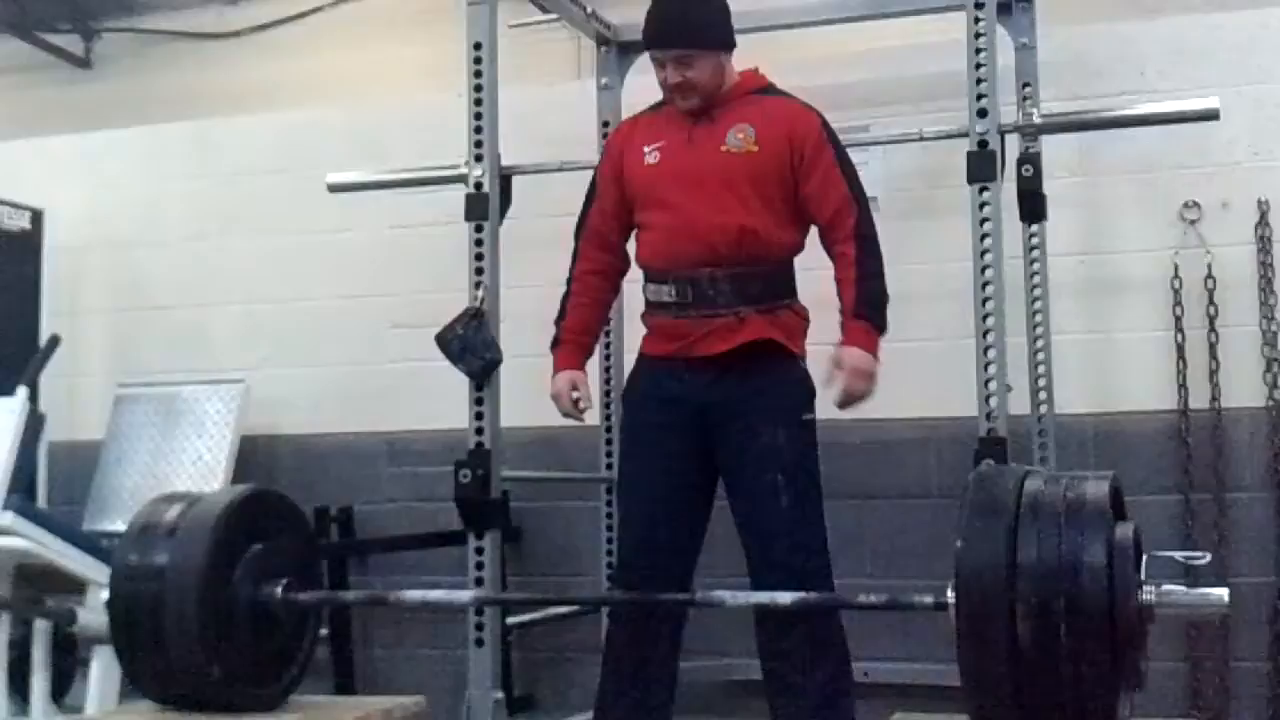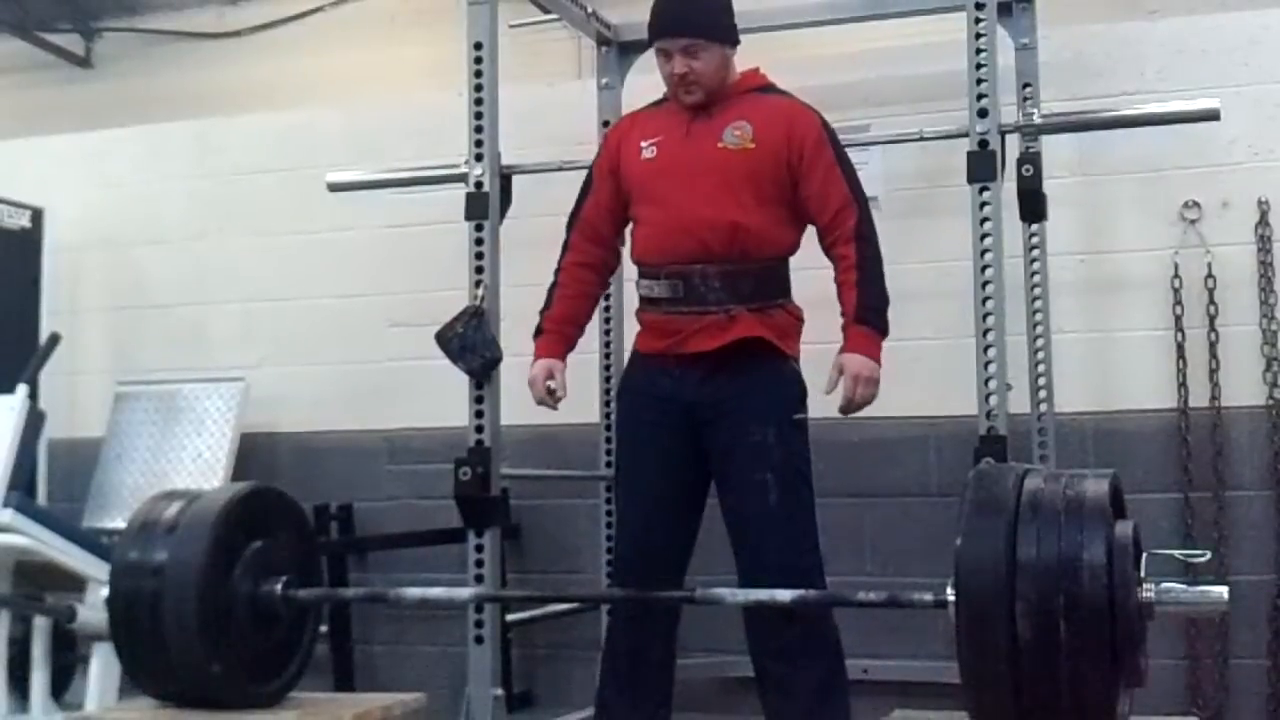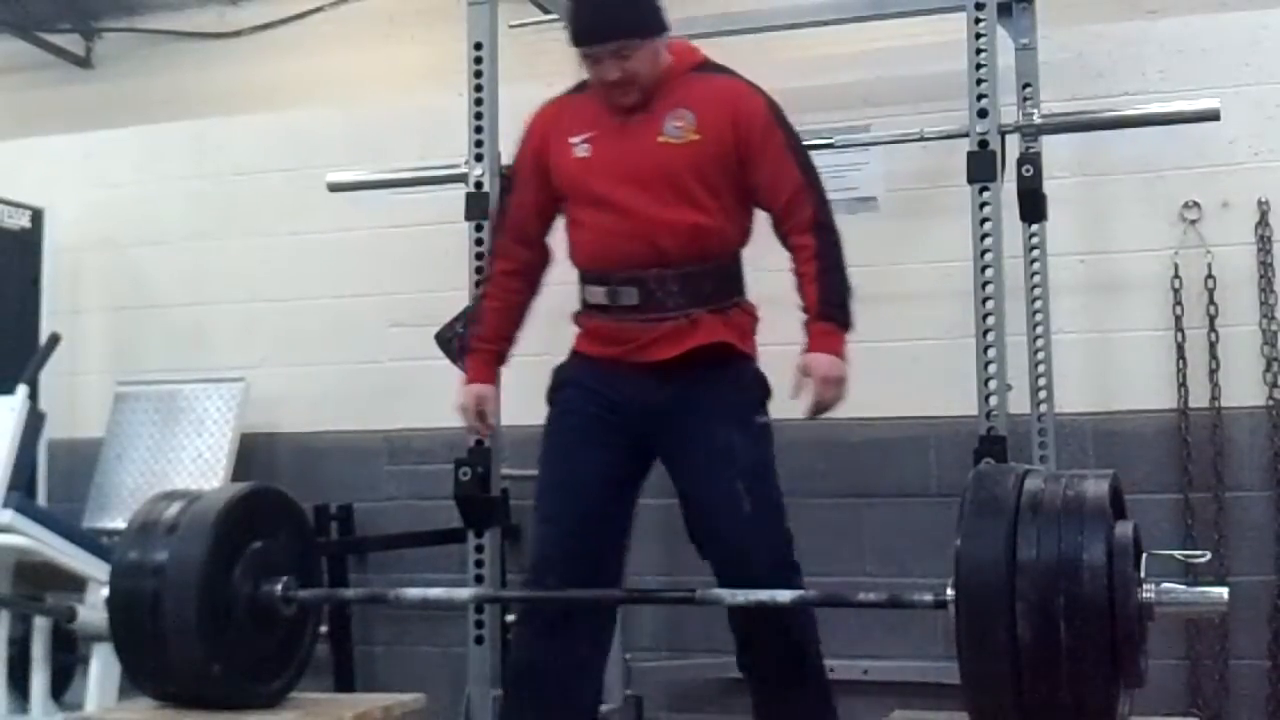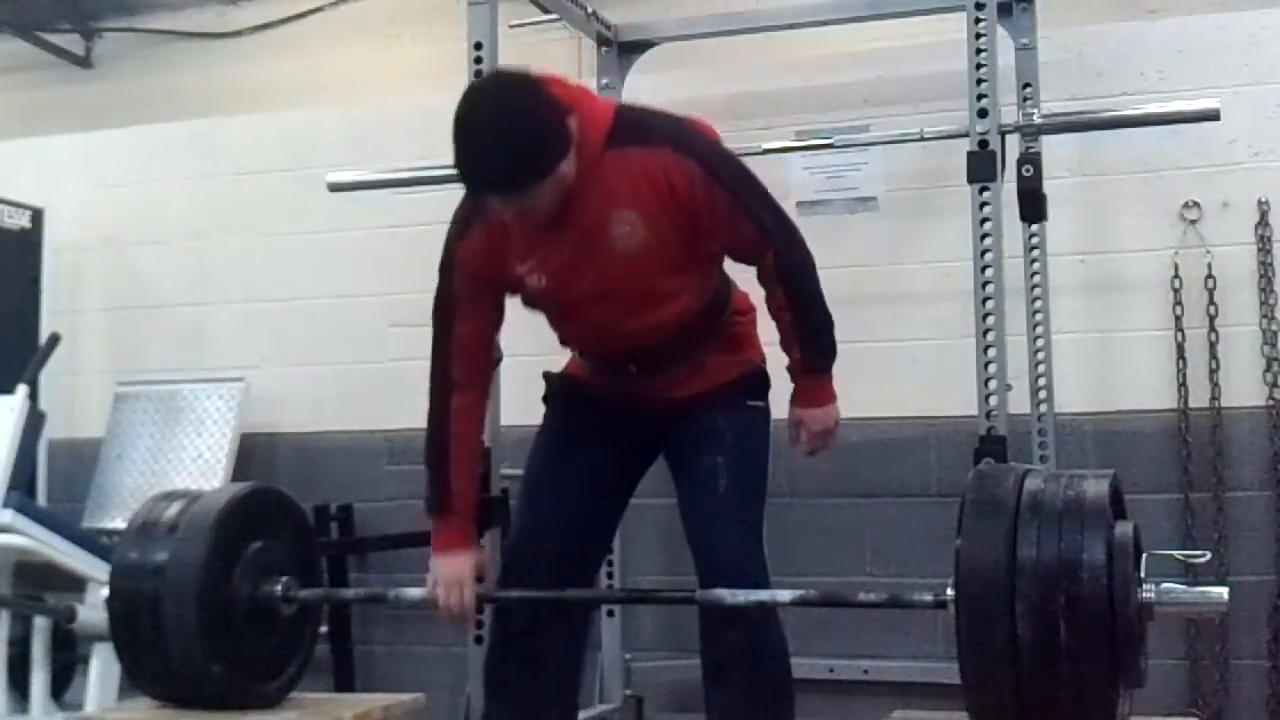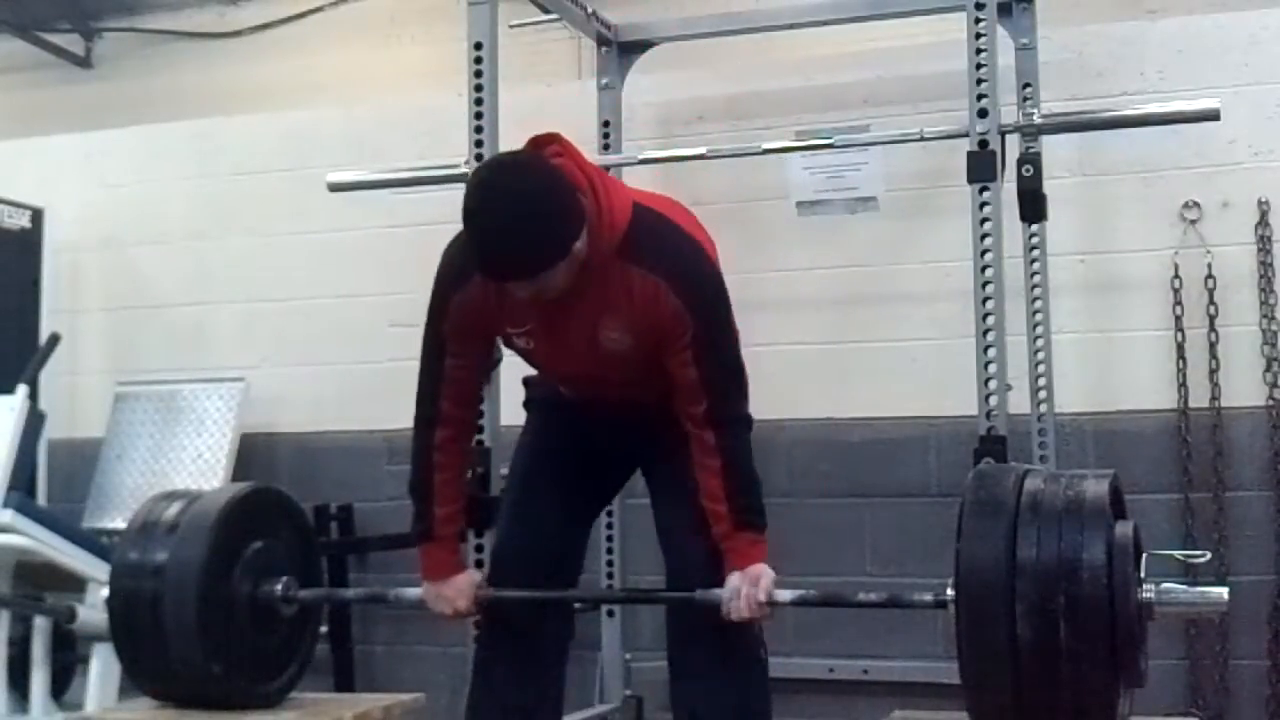
dt=1s
person 1, frame 1
left shoulder: (788, 122)
right shoulder: (631, 141)
left elbow: (849, 230)
right elbow: (596, 255)
left wrist: (859, 335)
right wrist: (569, 355)
left hip: (762, 375)
right hip: (663, 380)
left knee: (790, 571)
right knee: (645, 572)
person 1, frame 2
left shoulder: (788, 122)
right shoulder: (629, 136)
left elbow: (849, 232)
right elbow: (586, 248)
left wrist: (863, 338)
right wrist: (552, 343)
left hip: (754, 372)
right hip: (656, 377)
left knee: (781, 569)
right knee: (642, 570)
person 1, frame 3
left shoulder: (730, 103)
right shoulder: (554, 126)
left elbow: (806, 218)
right elbow: (514, 251)
left wrist: (825, 334)
right wrist: (482, 362)
left hip: (711, 370)
right hip: (600, 378)
left knee: (757, 563)
right knee: (562, 576)
person 1, frame 4
left shoulder: (667, 153)
right shoulder: (479, 234)
left elbow: (779, 252)
right elbow: (459, 377)
left wrist: (813, 386)
right wrist: (453, 533)
left hip: (714, 389)
right hip: (594, 399)
left knee: (733, 584)
right knee: (532, 585)
person 1, frame 5
left shoulder: (668, 254)
right shoulder: (469, 270)
left elbow: (716, 413)
right elbow: (446, 408)
left wrist: (745, 550)
right wrist: (440, 556)
left hip: (676, 412)
right hip: (568, 411)
left knee: (713, 593)
right knee: (516, 591)
